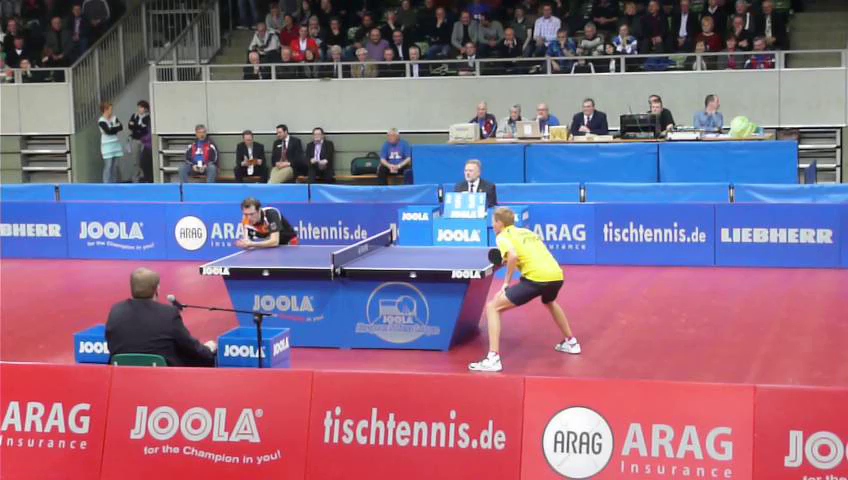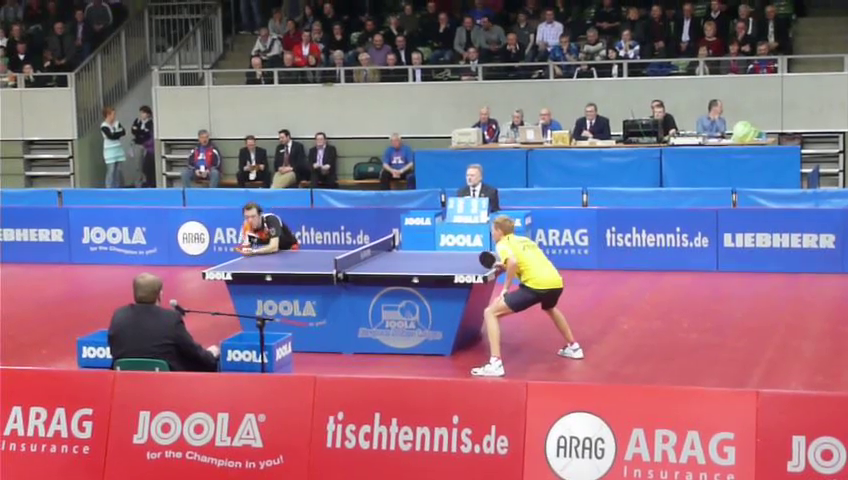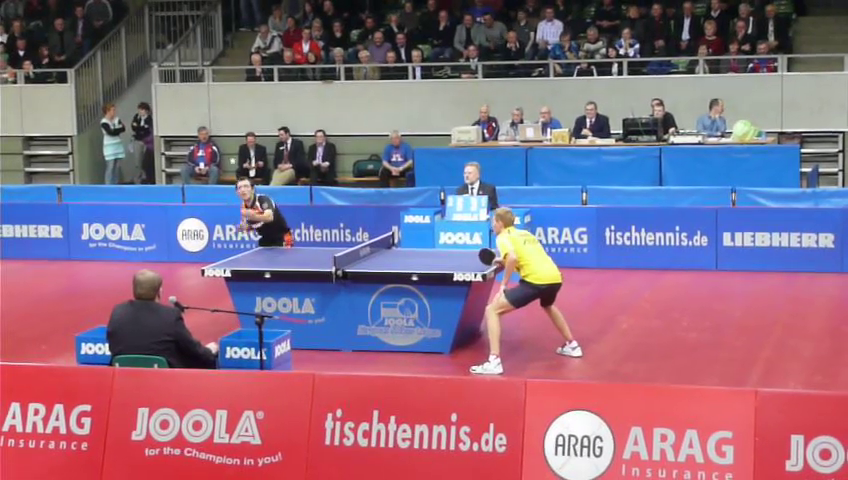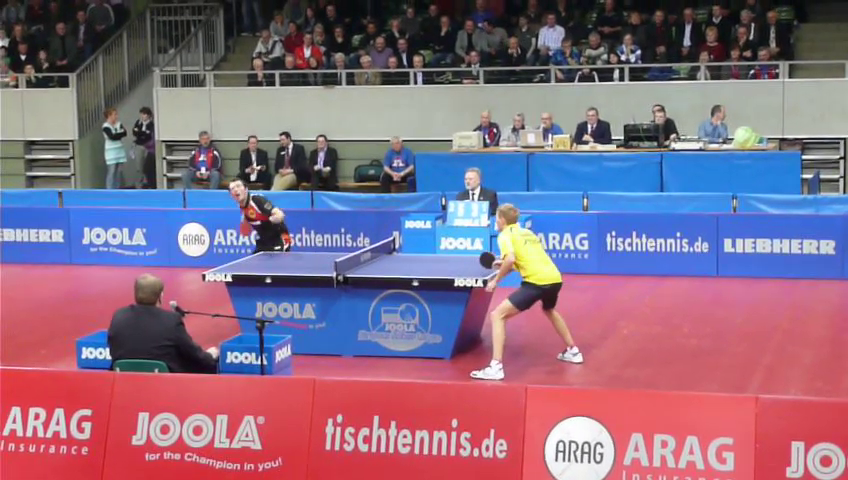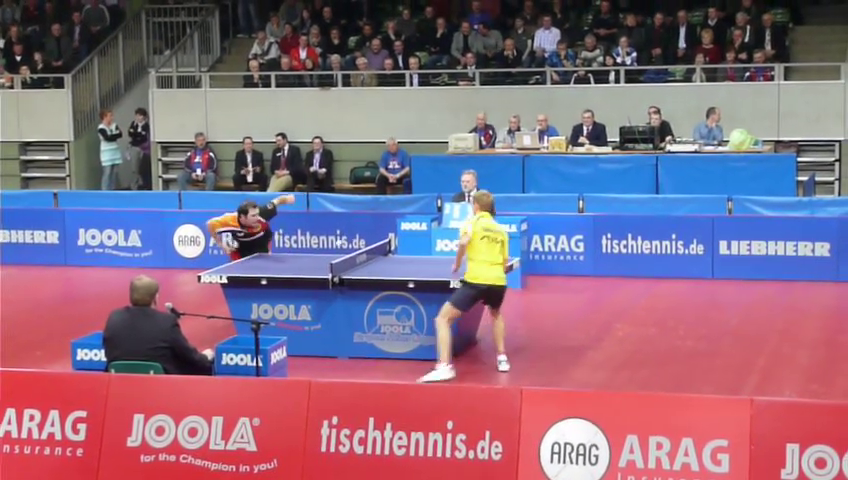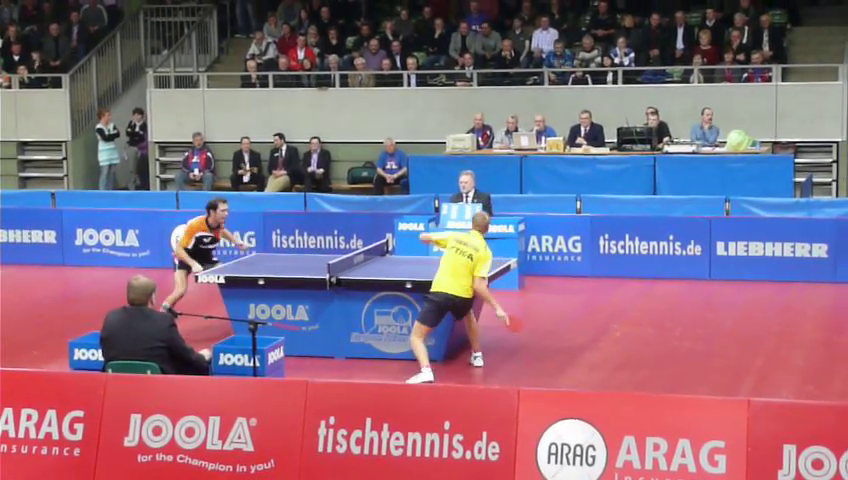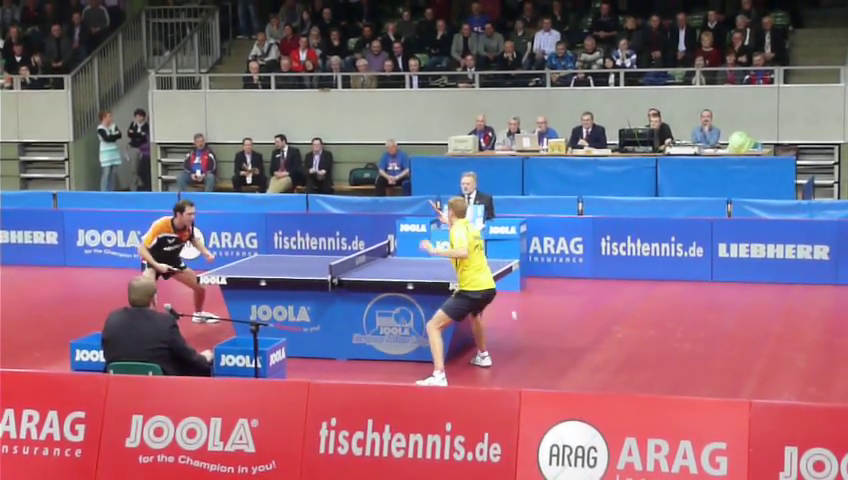
dt=0.4s
person 1, frame 1
left shoulder: (503, 236)
right shoulder: (527, 232)
left elbow: (513, 256)
left wrist: (506, 282)
left hip: (536, 278)
right hip: (556, 276)
left knee: (492, 307)
right knee: (549, 303)
left ankle: (493, 358)
right ankle: (571, 342)
person 1, frame 2
left shoulder: (502, 244)
right shoulder: (525, 240)
left elbow: (513, 262)
left wrist: (505, 288)
right wrist: (504, 266)
left hip: (536, 286)
right hip: (556, 283)
left knee: (490, 313)
right knee: (550, 308)
left ankle: (495, 363)
right ankle: (573, 347)
person 1, frame 3
left shoulder: (503, 237)
right shoulder: (525, 234)
left elbow: (513, 258)
left wrist: (503, 284)
right wrist: (504, 262)
left hip: (535, 281)
right hip: (555, 278)
left knee: (492, 310)
right knee: (548, 307)
left ankle: (494, 361)
right ankle: (572, 345)
person 1, frame 4
left shoulder: (505, 235)
right shoulder: (527, 232)
left elbow: (510, 257)
left wrist: (494, 280)
right wrist: (506, 265)
left hip: (537, 282)
right hip: (554, 279)
left knee: (497, 315)
right knee: (550, 312)
left ankle: (496, 366)
right ankle: (572, 351)
person 1, frame 5
left shoulder: (472, 222)
right shoulder: (501, 231)
left elbow: (464, 241)
left wrist: (457, 262)
left hip: (475, 282)
right hip: (498, 284)
left knee: (442, 320)
right knee: (495, 315)
left ankle: (444, 367)
right ankle: (502, 359)
person 1, frame 6
left shoulder: (453, 236)
right shoulder: (485, 251)
left elbow: (424, 237)
right elbow: (479, 288)
left wrist: (436, 240)
right wrist: (497, 308)
left hip: (439, 293)
right hip: (462, 296)
left knee: (416, 336)
right knee: (467, 316)
left ankle: (425, 371)
right ankle: (476, 355)
person 1, frame 7
left shoulder: (457, 229)
right shoulder: (473, 230)
left elbow: (462, 253)
left wrist: (434, 250)
right wrist: (446, 222)
left hip: (472, 290)
right hip: (488, 288)
left knee: (433, 327)
right knee: (474, 314)
left ankle: (439, 375)
right ankle: (483, 355)
